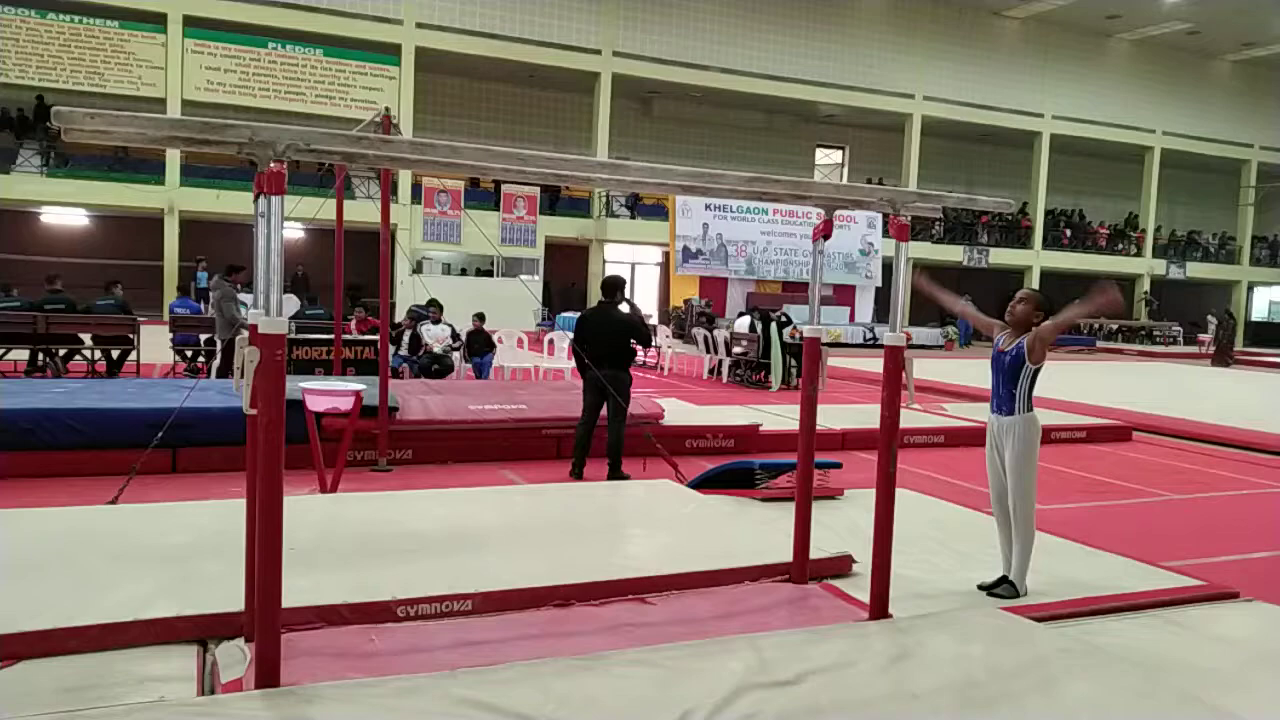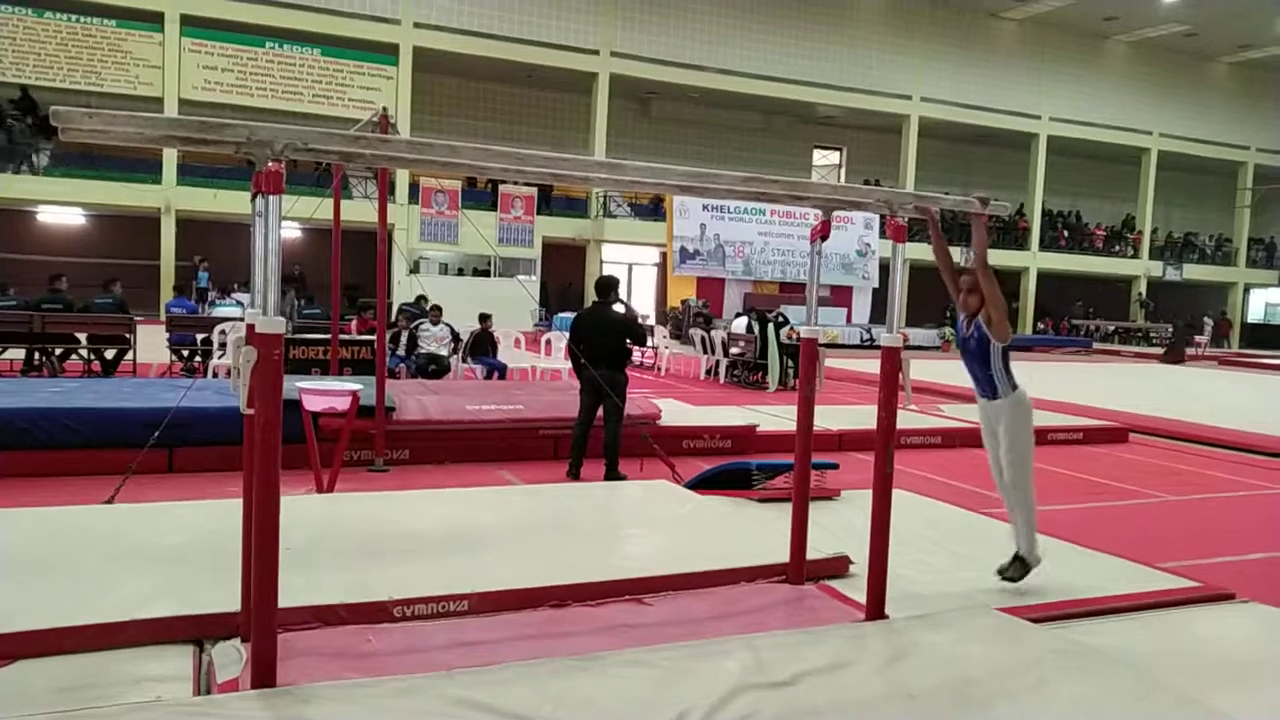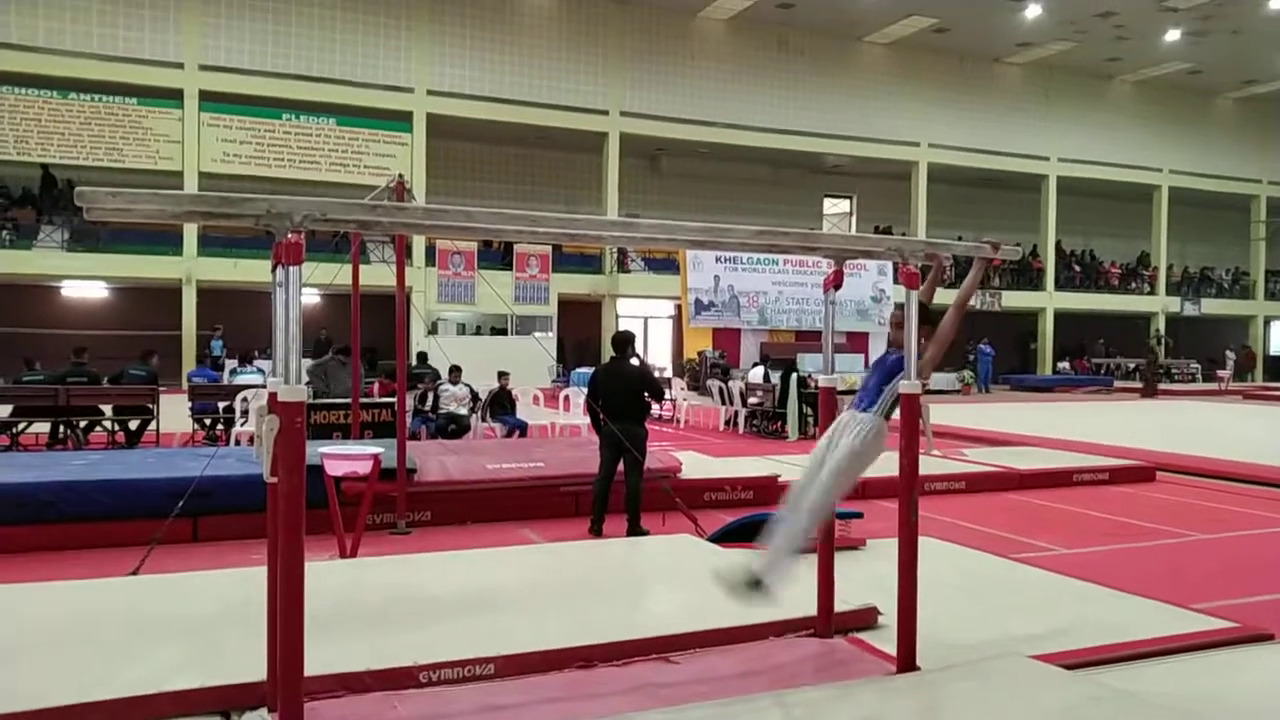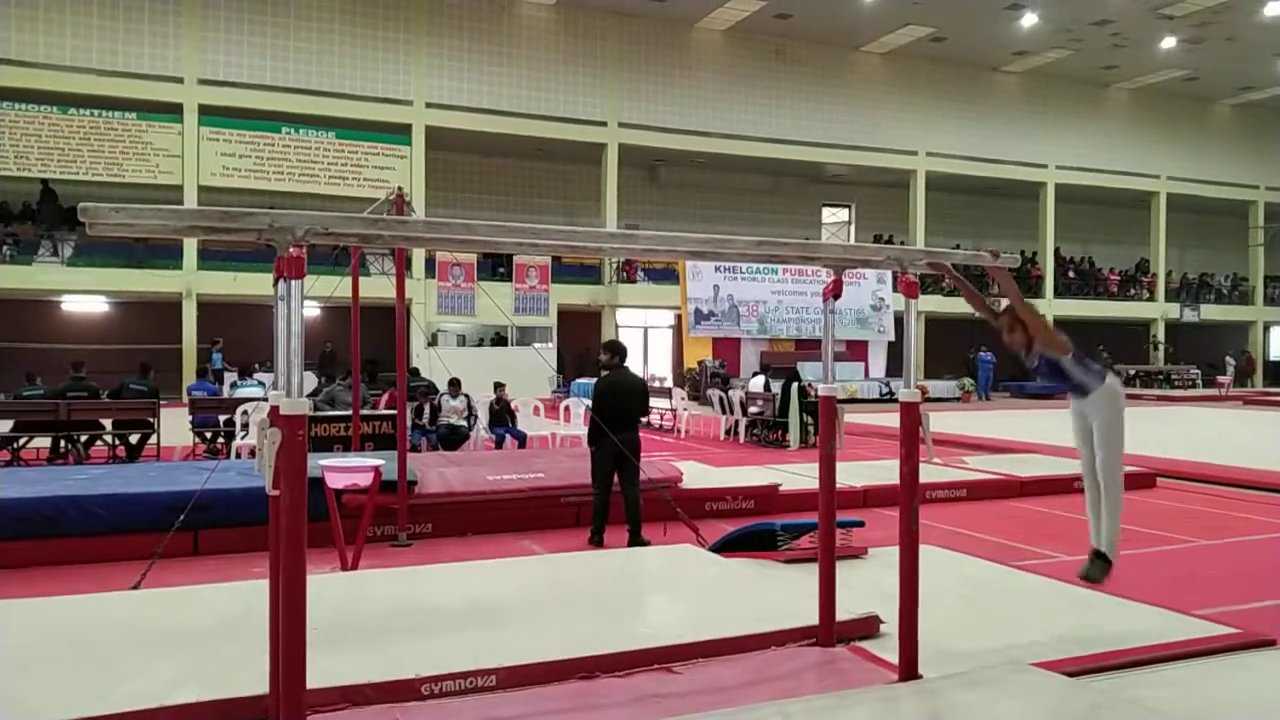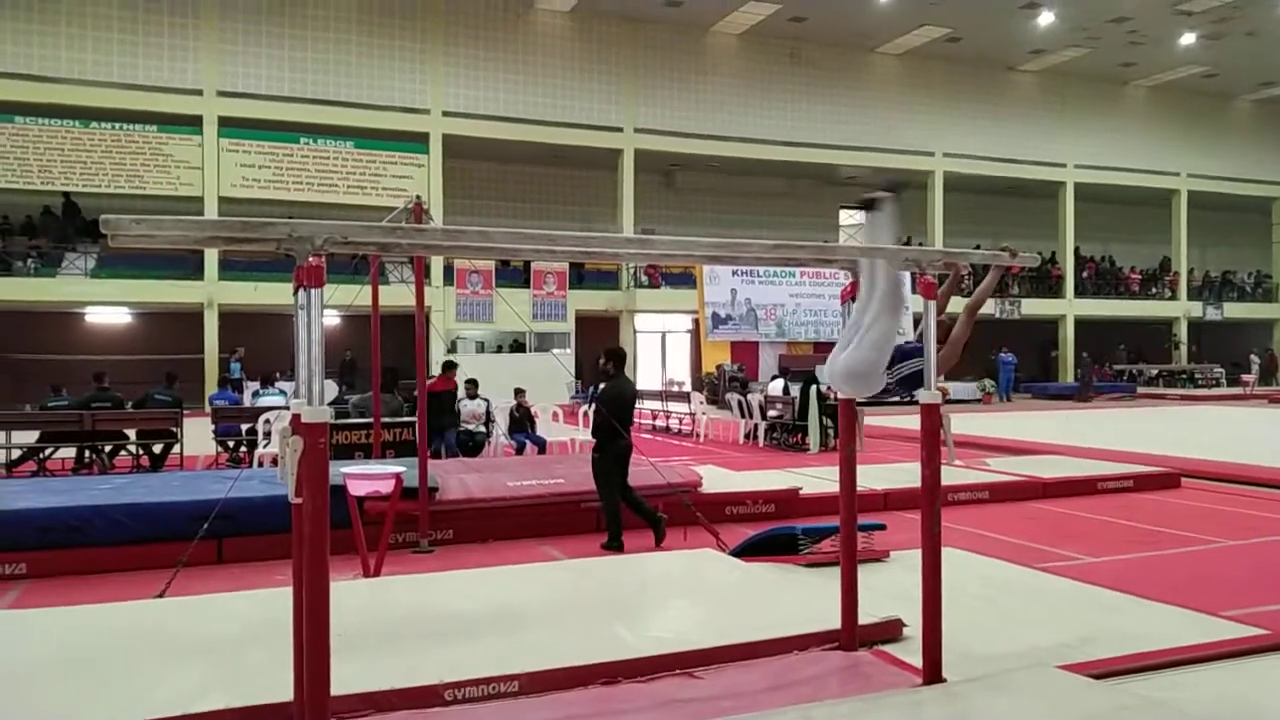
dt=1s
person 1, frame 1
left shoulder: (1036, 340)
right shoulder: (999, 333)
left elbow: (1063, 320)
right elbow: (964, 309)
left wrist: (1097, 304)
right wrist: (927, 286)
left hip: (1019, 427)
right hip: (995, 425)
left knee: (1019, 505)
right knee: (999, 504)
left ankle: (1018, 580)
right ankle: (1008, 573)
person 1, frame 2
left shoulder: (995, 318)
right shoulder: (964, 315)
left elbow: (982, 268)
right elbow: (946, 266)
left wrist: (978, 220)
right wrist: (933, 225)
left hip: (1010, 406)
right hip: (986, 407)
left knee: (1017, 482)
right knee: (1004, 482)
left ankle: (1027, 553)
right ankle: (1023, 549)
person 1, frame 3
left shoulder: (925, 356)
right shoulder: (892, 353)
left elbow: (957, 308)
right elbow: (918, 310)
left wrist: (978, 269)
right wrist: (936, 272)
left hip: (869, 430)
right hip: (850, 423)
left knee: (818, 498)
right knee: (800, 494)
left ankle: (766, 573)
right ankle: (765, 568)
person 1, frame 4
left shoulder: (1048, 340)
right shoulder: (1021, 347)
left elbow: (1020, 304)
right elbow: (983, 308)
left wrist: (999, 272)
right wrist: (953, 277)
left hip: (1103, 397)
right hip: (1078, 401)
left knee: (1108, 475)
right knee: (1091, 478)
left ankle: (1105, 550)
right ankle: (1098, 548)
person 1, frame 5
left shoulder: (941, 360)
right shoulder: (920, 347)
left elbow: (970, 309)
right elbow: (937, 308)
left wrist: (998, 268)
right wrist: (954, 276)
left hip: (859, 376)
left knee: (891, 303)
person 2, frame 1
left shoulder: (587, 316)
right shoulder: (627, 318)
left elbow: (577, 347)
right elbow: (647, 341)
left wrist: (585, 373)
right wrist: (639, 317)
left hip: (593, 373)
right hip: (617, 375)
left knee: (586, 419)
right knee: (616, 422)
left ankle: (577, 467)
right ankle: (614, 471)
person 2, frame 2
left shoulder: (582, 317)
right shoulder: (621, 319)
left elbow: (573, 348)
right elbow: (641, 340)
left wrist: (581, 374)
right wrist: (633, 318)
left hip: (590, 374)
right hip: (613, 376)
left knee: (583, 420)
right knee: (612, 423)
left ankle: (574, 468)
right ankle: (611, 471)
person 2, frame 3
left shoulder: (600, 372)
right shoulder: (639, 372)
left elbow: (591, 403)
right elbow: (659, 395)
left wrist: (599, 429)
left hip: (609, 429)
right hip: (633, 430)
left knee: (603, 476)
right knee: (633, 478)
left ankle: (596, 524)
right ankle: (633, 526)
person 2, frame 4
left shoulder: (604, 382)
right shoulder: (638, 382)
left elbow: (597, 415)
right elbow: (644, 411)
left wrist: (592, 441)
left hip: (607, 441)
right hip: (631, 439)
left knee: (601, 488)
right knee: (631, 488)
left ankle: (597, 534)
right ankle: (635, 535)
person 2, frame 5
left shoulder: (611, 389)
right shoulder: (628, 385)
left elbow: (606, 423)
left wrist: (598, 448)
left hip: (610, 446)
right hip: (623, 442)
left knee: (609, 493)
right knee: (622, 487)
left ankle: (615, 539)
right ankle: (655, 519)
